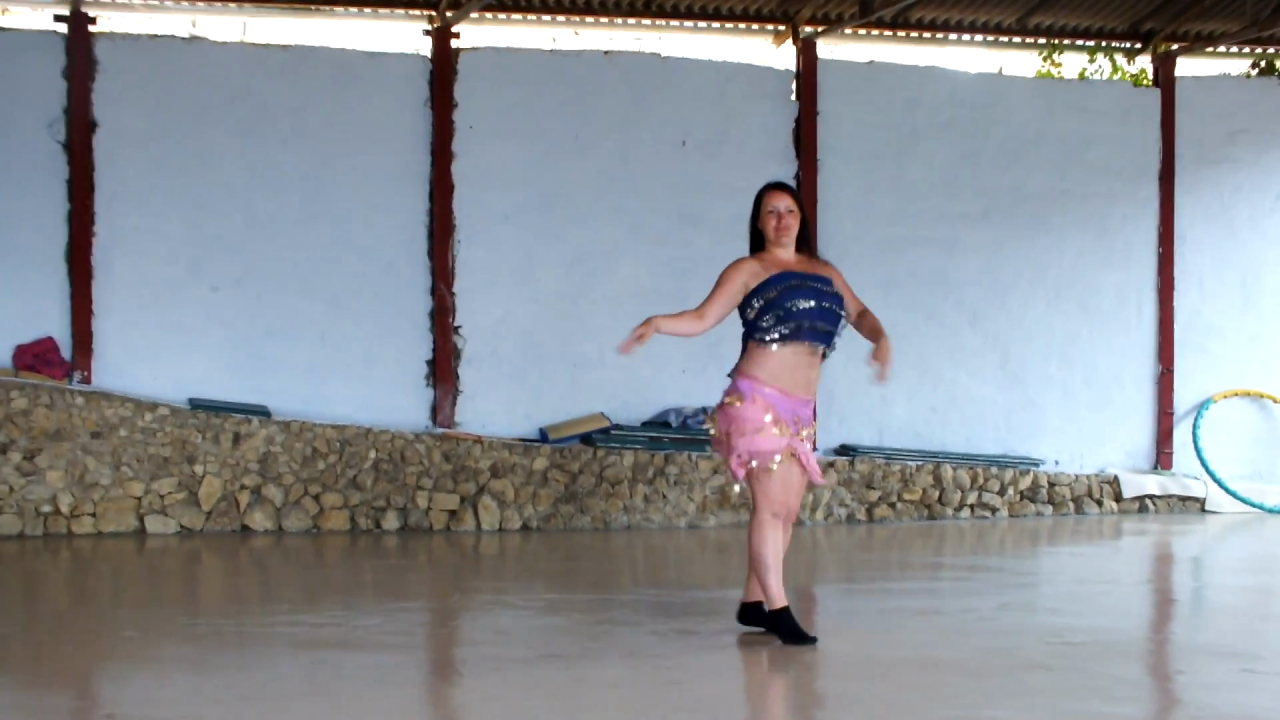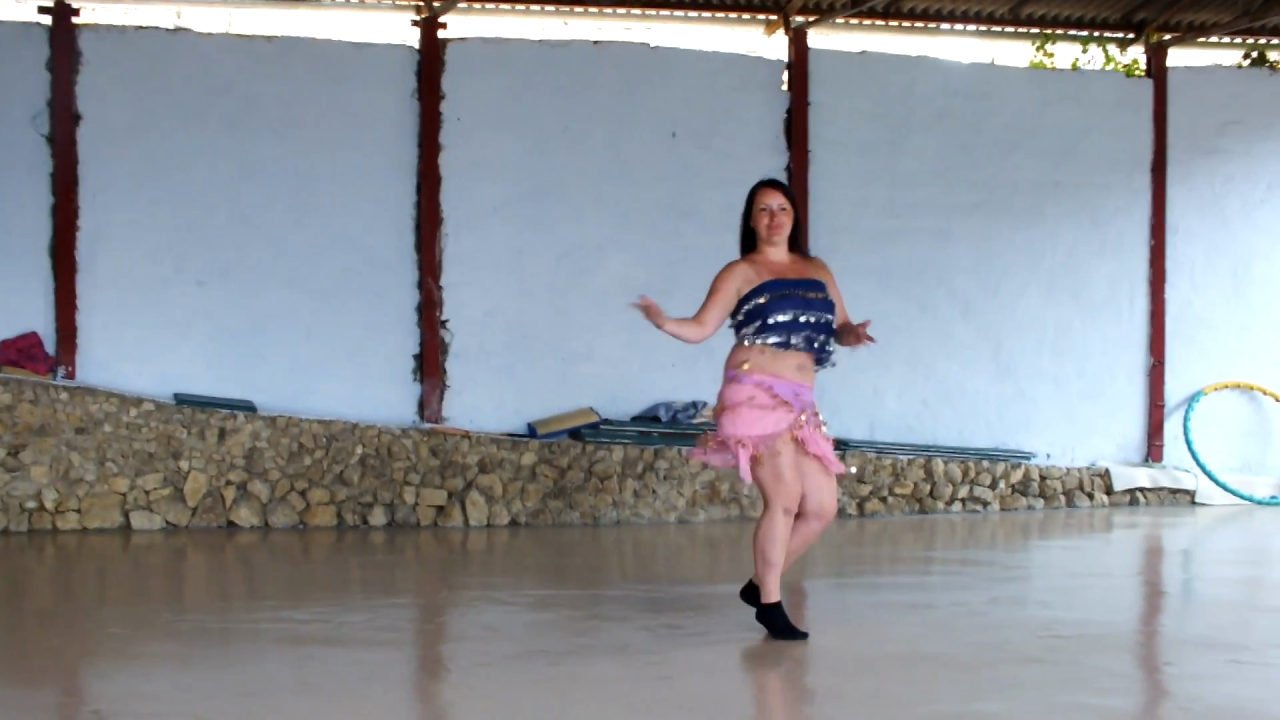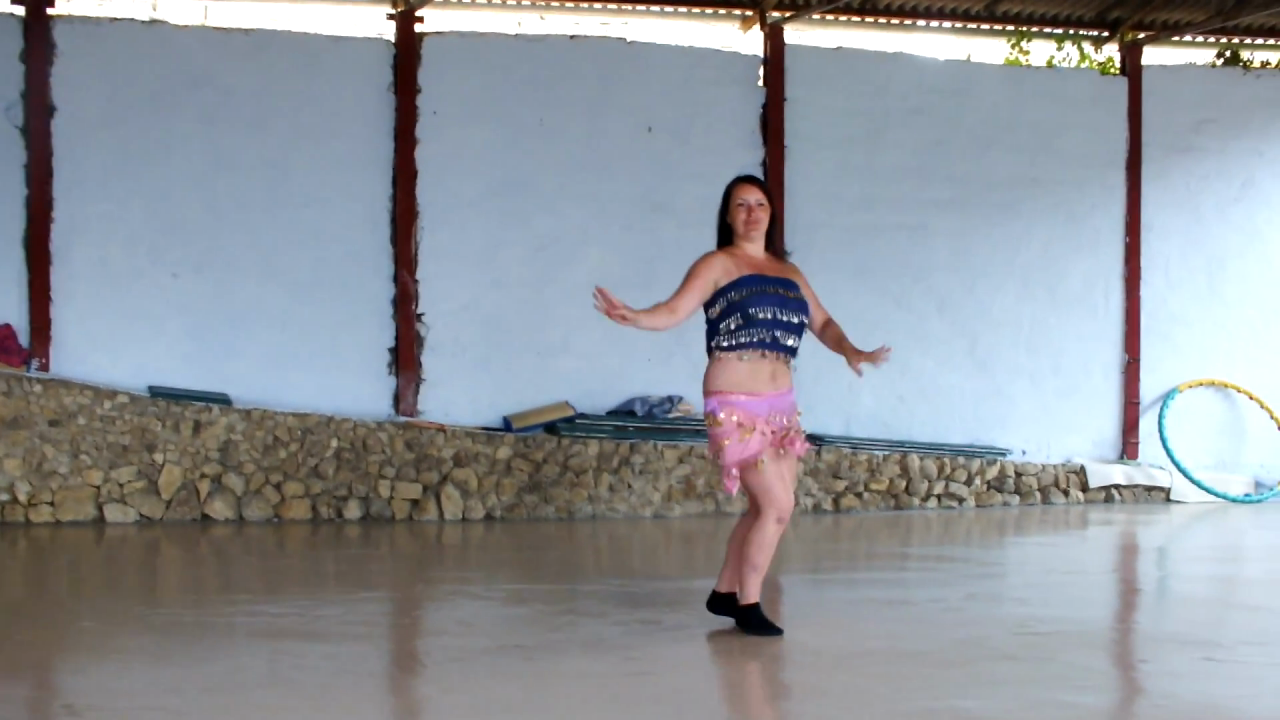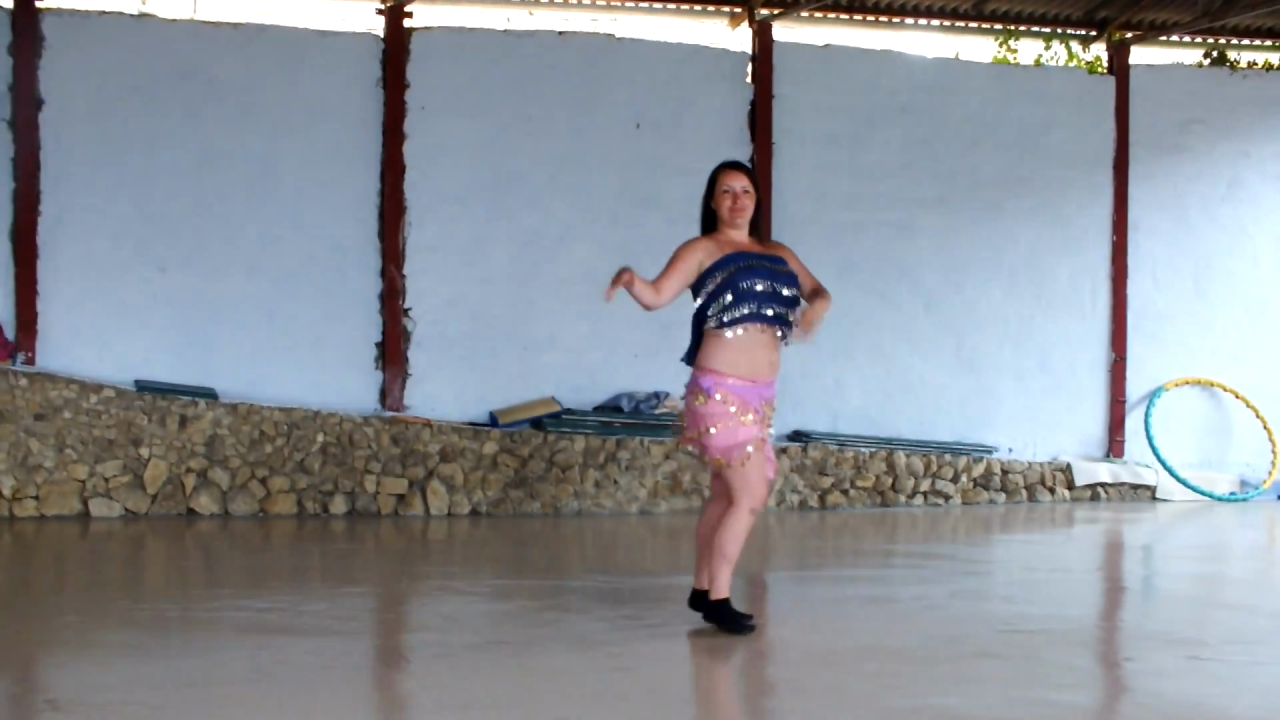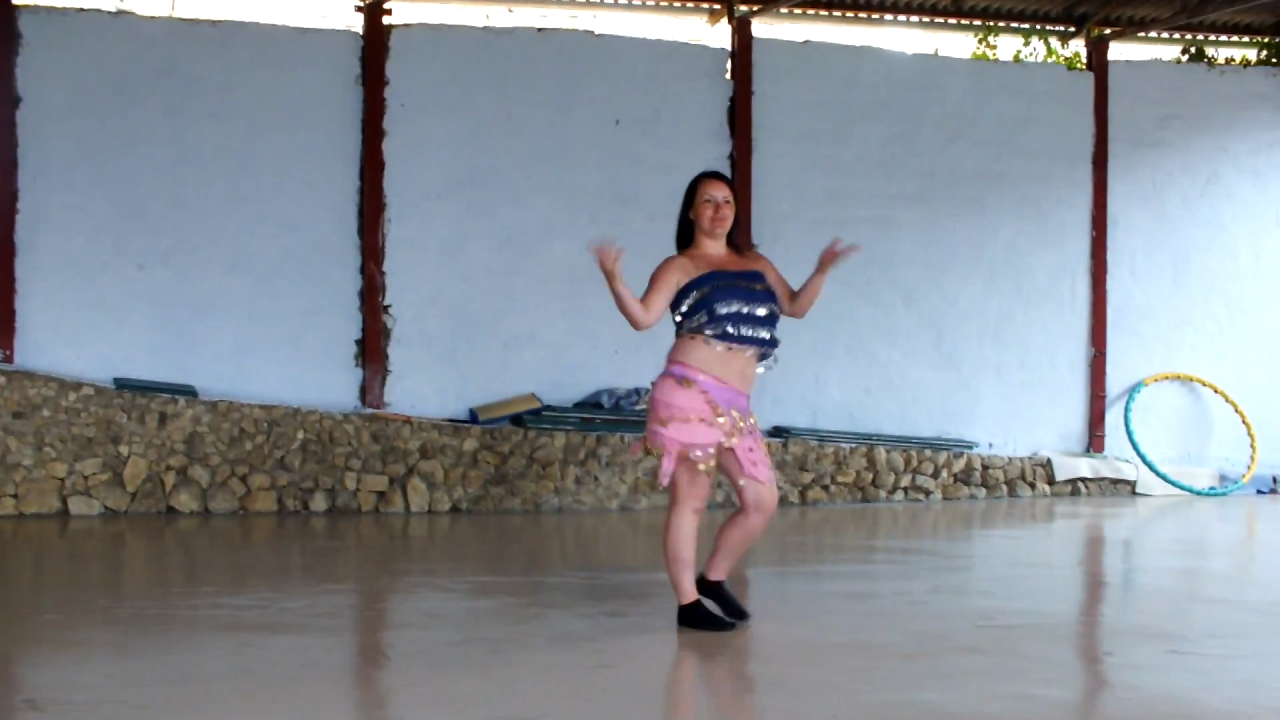
dt=0.2s
person 1, frame 1
left shoulder: (825, 271)
right shoulder: (749, 269)
left elbow: (859, 314)
right elbow: (700, 320)
left wrist: (880, 340)
right wrist: (653, 324)
left hip: (797, 408)
right hip: (759, 400)
left knee: (786, 513)
right knee: (771, 508)
left ankle: (753, 604)
right ankle: (777, 610)
person 1, frame 2
left shoulder: (818, 271)
right shoulder: (740, 272)
left elbow: (841, 327)
right elbow: (699, 328)
left wrist: (854, 335)
right wrist: (661, 320)
left hip: (798, 405)
right hip: (754, 392)
left knee: (822, 508)
right knee: (785, 501)
left ankle: (760, 584)
right ankle: (770, 604)
person 1, frame 3
left shoulder: (790, 272)
right shoulder: (717, 264)
left elbow: (822, 324)
right elbow: (671, 313)
left wrist: (852, 352)
right wrist: (630, 315)
left hip: (779, 408)
right hip: (736, 407)
left knee: (768, 510)
right knee: (776, 510)
left ankle: (725, 593)
right ankle: (749, 606)
person 1, frame 4
left shoulder: (778, 253)
right shoulder: (703, 249)
left elbow: (817, 293)
right elbow: (656, 295)
left wrist: (813, 308)
right wrist: (628, 280)
left hip: (758, 393)
right hip: (723, 389)
left knee: (728, 496)
right knee: (749, 498)
left ankle: (703, 590)
right ankle: (717, 600)
person 1, frame 5
left shoulder: (756, 263)
right shoulder: (680, 266)
left elbow: (793, 306)
right elbow: (642, 317)
left wrist: (821, 271)
right wrist: (614, 276)
left hip: (733, 403)
right hip: (690, 393)
left knee: (762, 502)
right knee: (689, 501)
left ankle: (713, 580)
right ankle: (688, 604)
